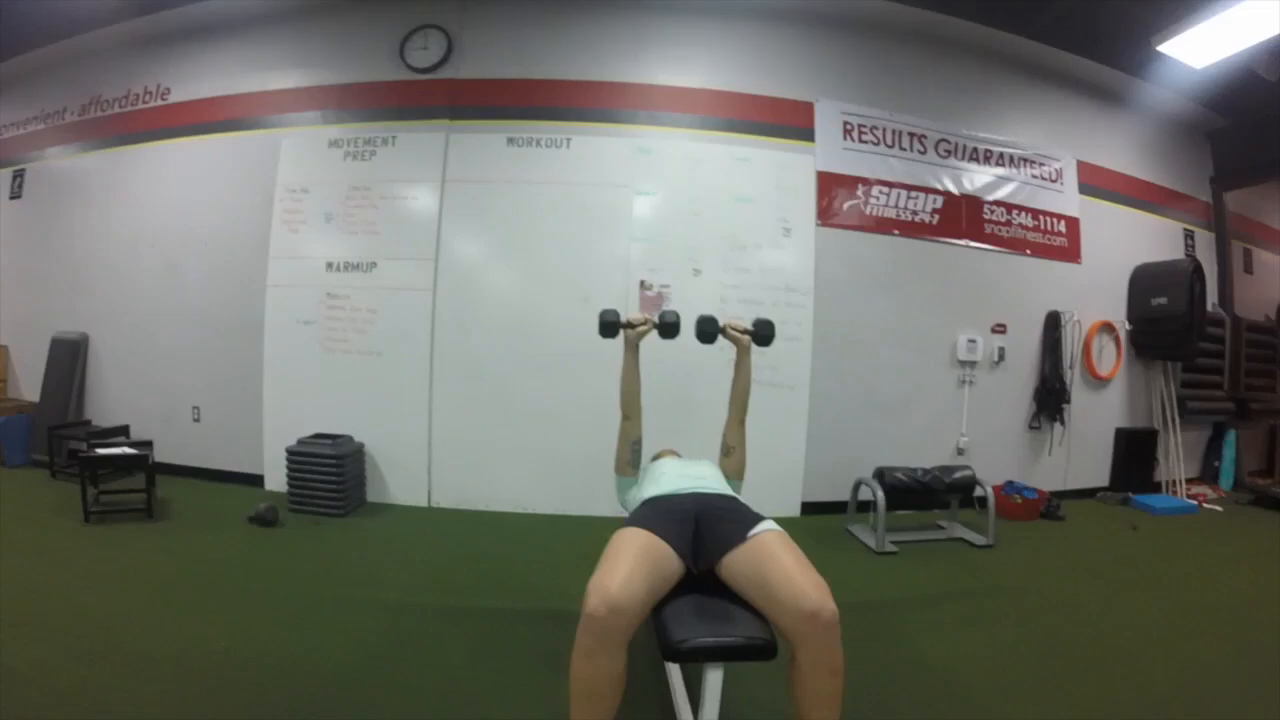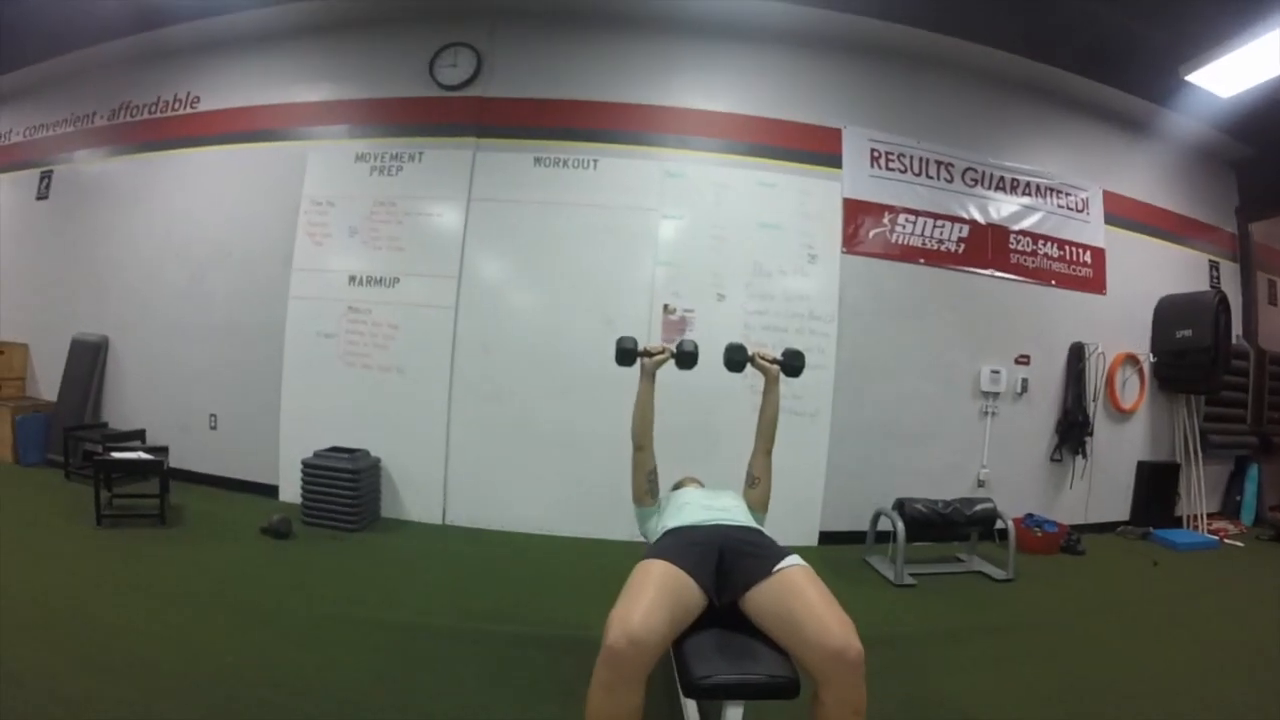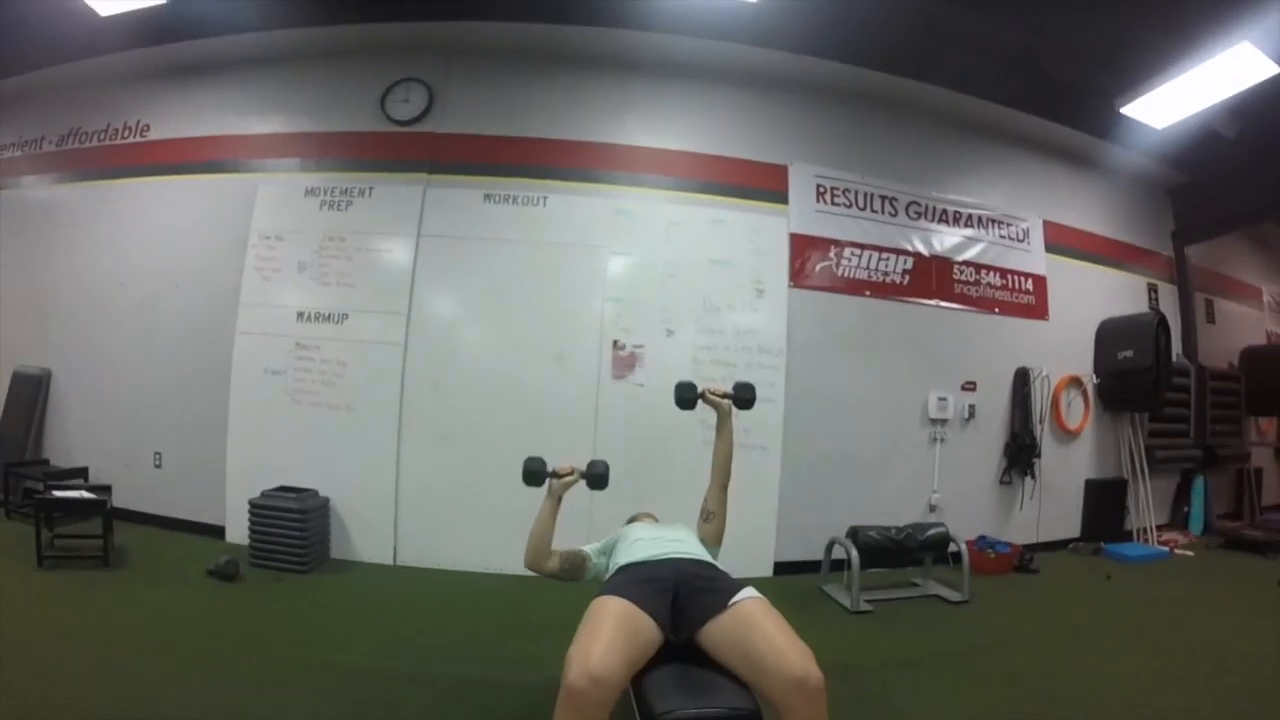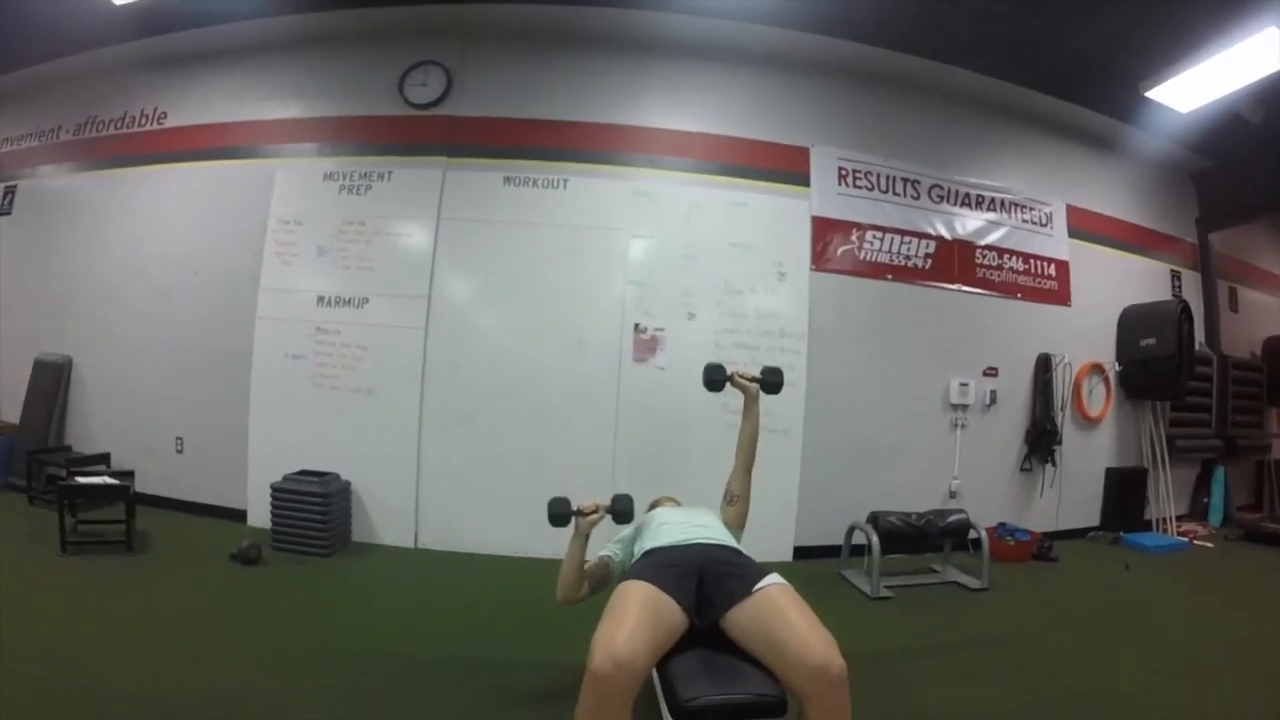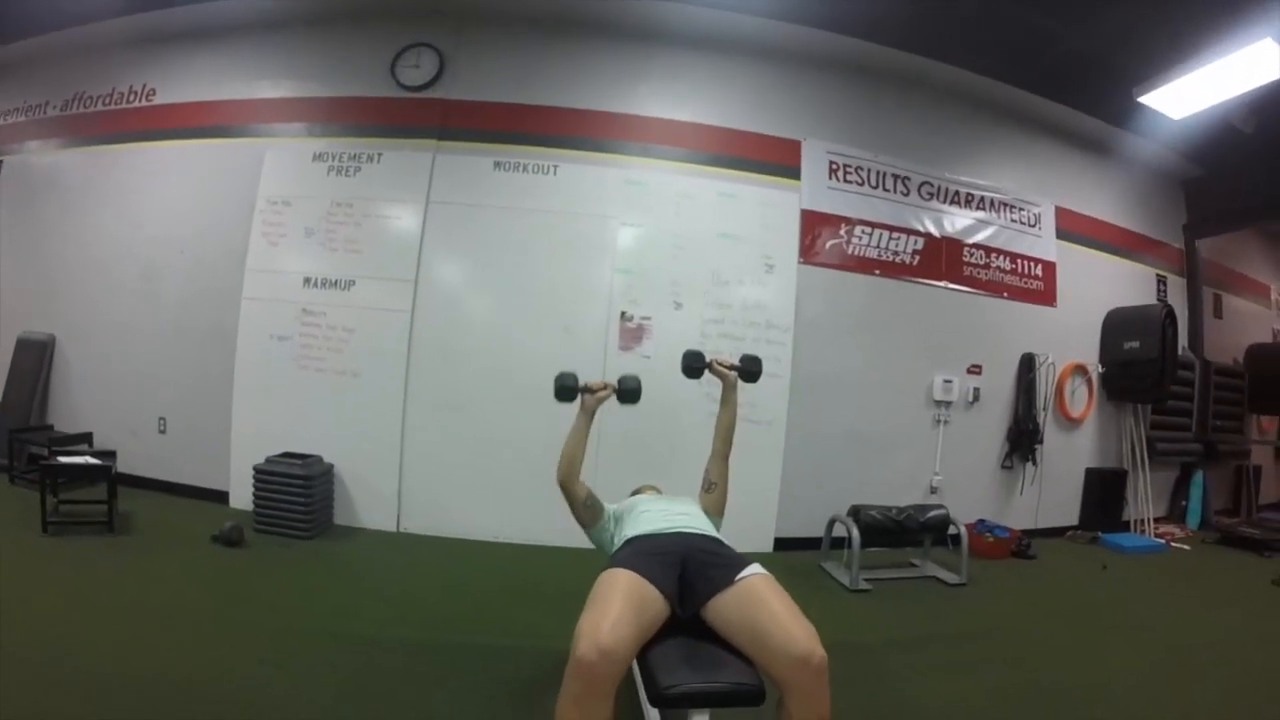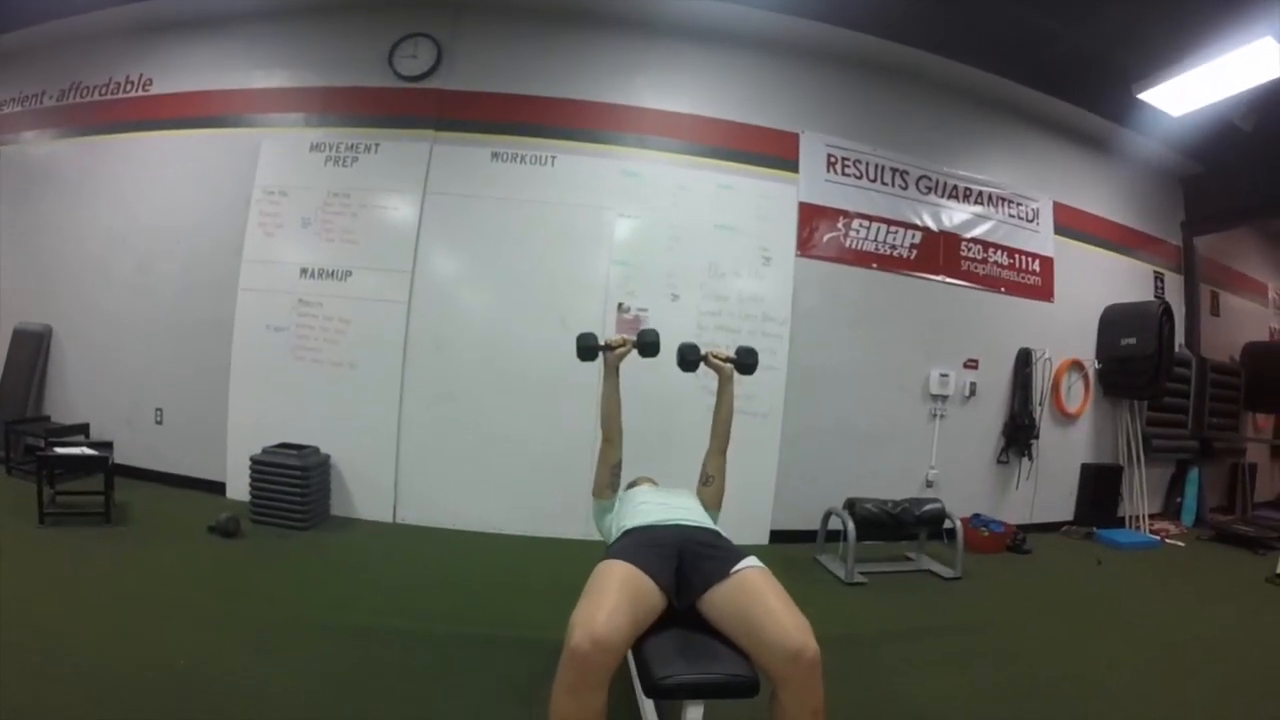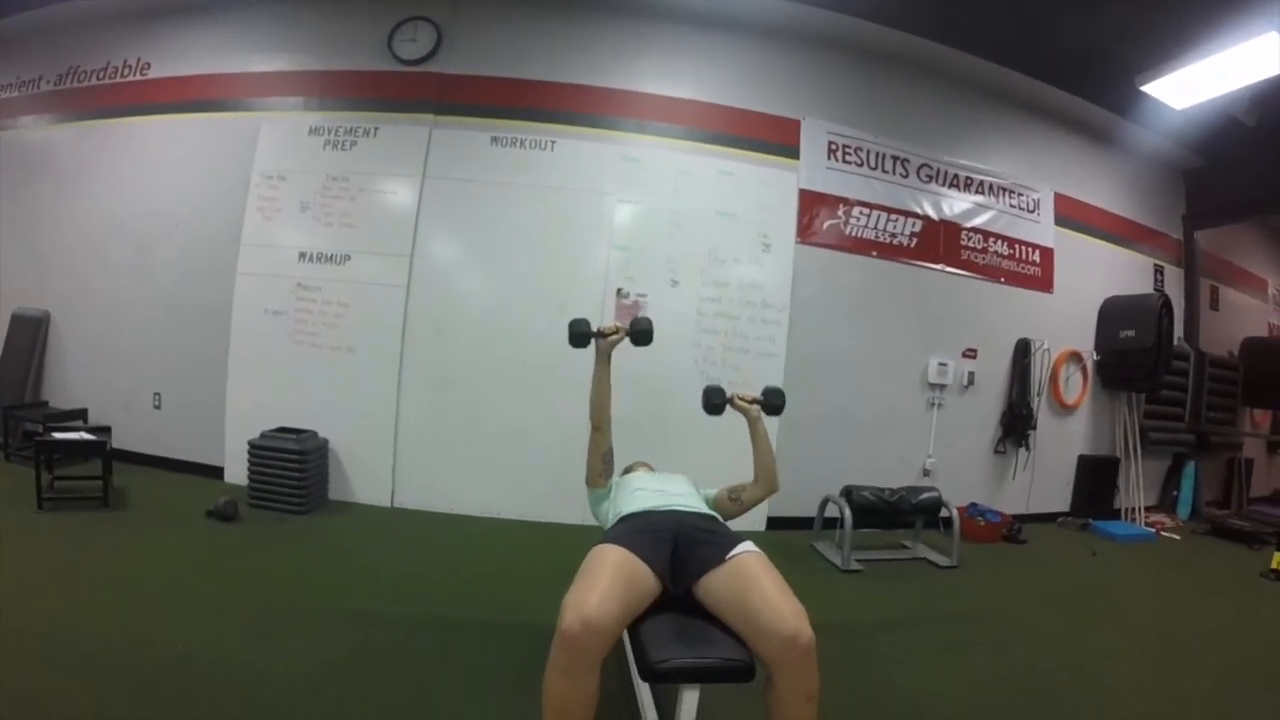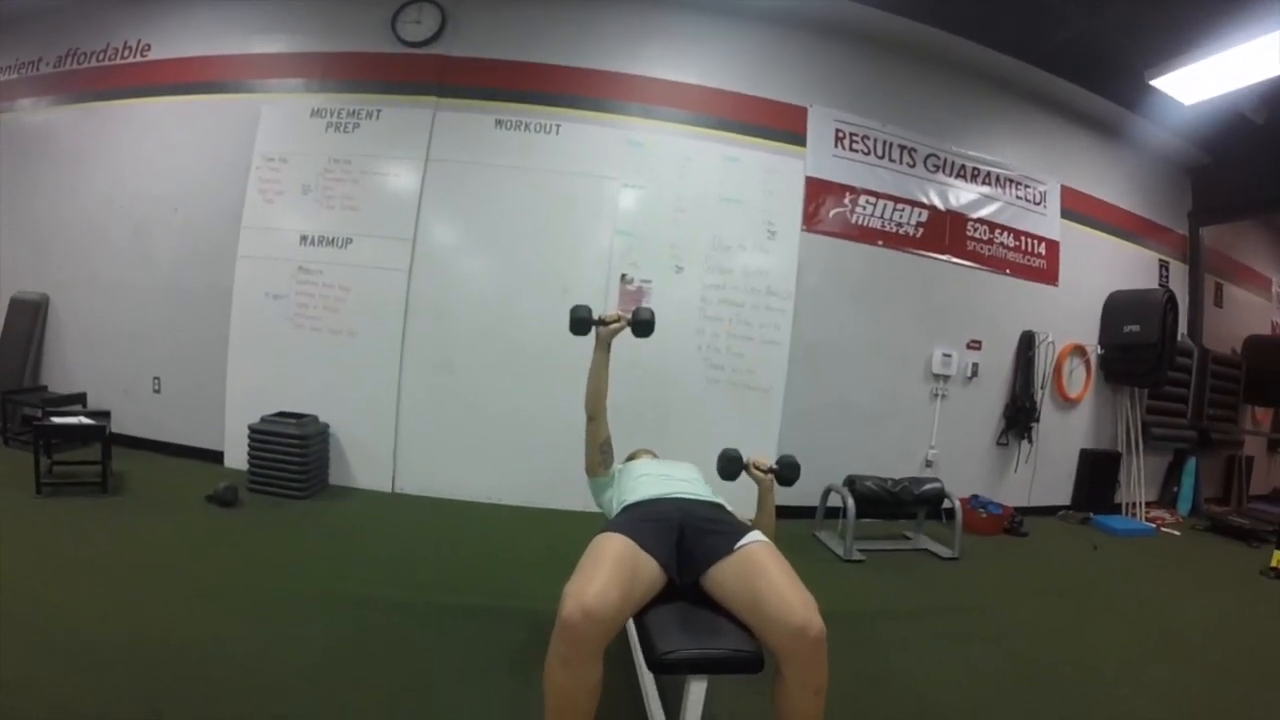
dt=0.5s
person 1, frame 1
left shoulder: (717, 475)
right shoulder: (638, 485)
left elbow: (736, 420)
right elbow: (630, 420)
left wrist: (743, 352)
right wrist: (630, 348)
left knee: (819, 616)
right knee: (603, 612)
person 1, frame 2
left shoulder: (740, 504)
right shoulder: (659, 512)
left elbow: (762, 450)
right elbow: (642, 448)
left wrist: (772, 382)
right wrist: (647, 376)
left knee: (845, 655)
right knee: (623, 646)
person 1, frame 3
left shoulder: (693, 538)
right shoulder: (613, 545)
left elbow: (718, 486)
right elbow: (539, 562)
left wrist: (724, 417)
right wrist: (554, 496)
left knee: (804, 683)
right knee: (583, 684)
person 1, frame 4
left shoulder: (716, 522)
right shoulder: (635, 533)
left elbow: (742, 470)
right elbow: (569, 593)
left wrist: (751, 400)
right wrist: (582, 532)
left knee: (827, 672)
right knee: (607, 670)
person 1, frame 5
left shoulder: (698, 511)
right shoulder: (615, 519)
left elbow: (719, 457)
right elbow: (568, 479)
left wrist: (729, 389)
right wrist: (587, 410)
left knee: (809, 663)
right knee: (591, 660)
person 1, frame 6
left shoulder: (697, 506)
right shoulder: (615, 509)
left elbow: (717, 447)
right elbow: (611, 440)
left wrist: (726, 379)
right wrist: (611, 368)
left hip: (709, 544)
left knee: (802, 656)
right knee: (586, 648)
person 1, frame 7
left shoulder: (695, 493)
right shoulder: (611, 494)
left elbow: (765, 486)
right elbow: (600, 428)
left wrist: (754, 422)
right wrist: (603, 355)
left hip: (705, 529)
right hip: (637, 527)
left knee: (797, 643)
right knee: (577, 632)
person 1, frame 8
left shoulder: (697, 477)
right shoulder: (614, 482)
left elbow: (763, 537)
right elbow: (595, 417)
left wrist: (765, 487)
right wrist: (603, 344)
left hip: (712, 518)
right hip: (642, 514)
left knee: (807, 634)
right knee: (579, 620)
